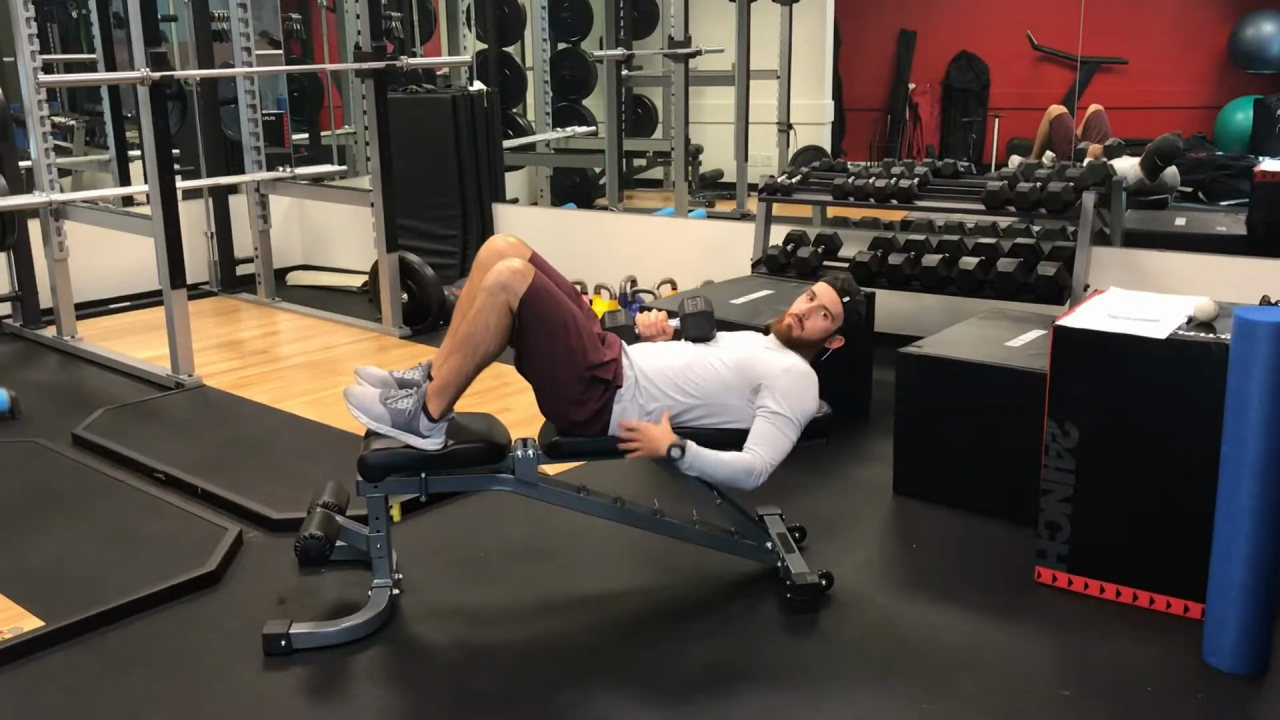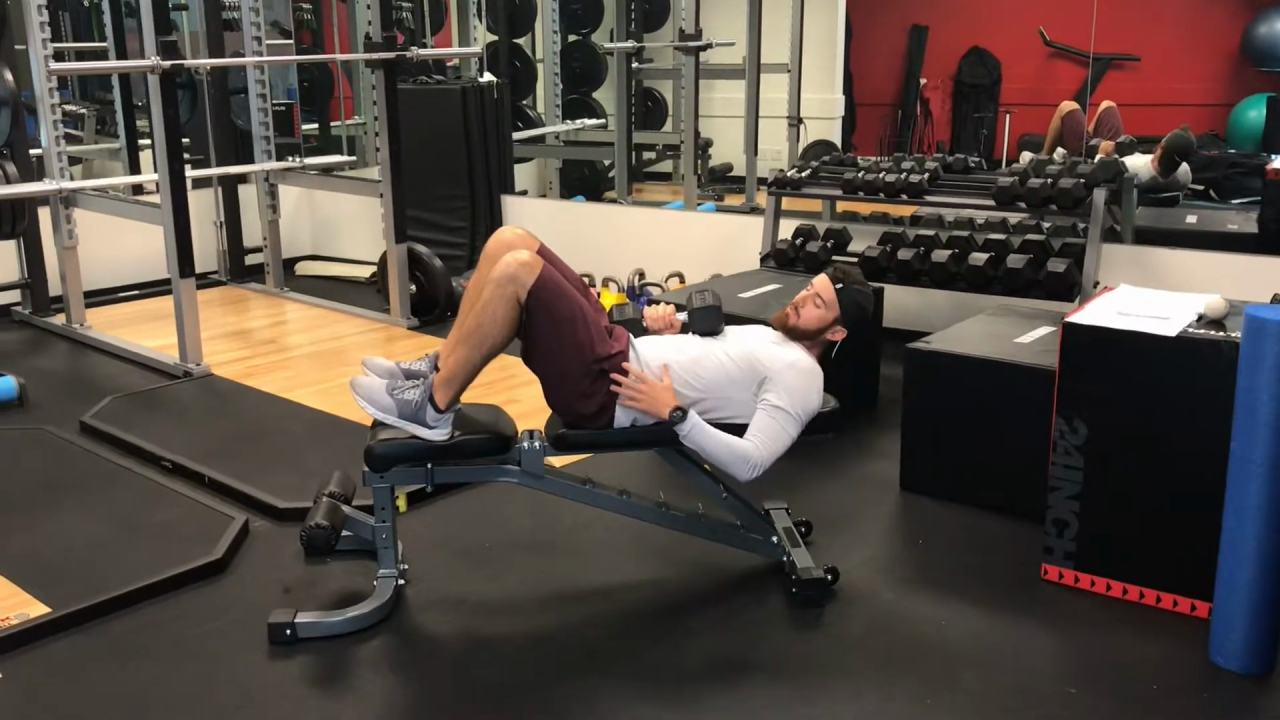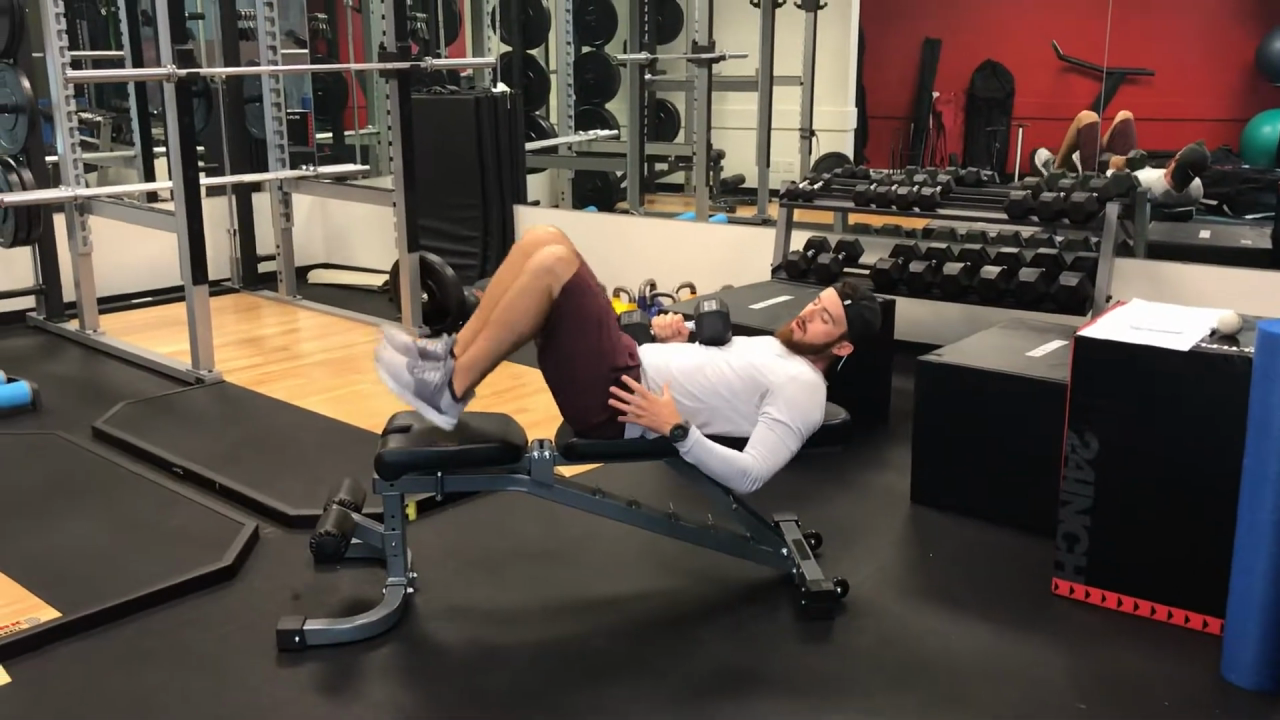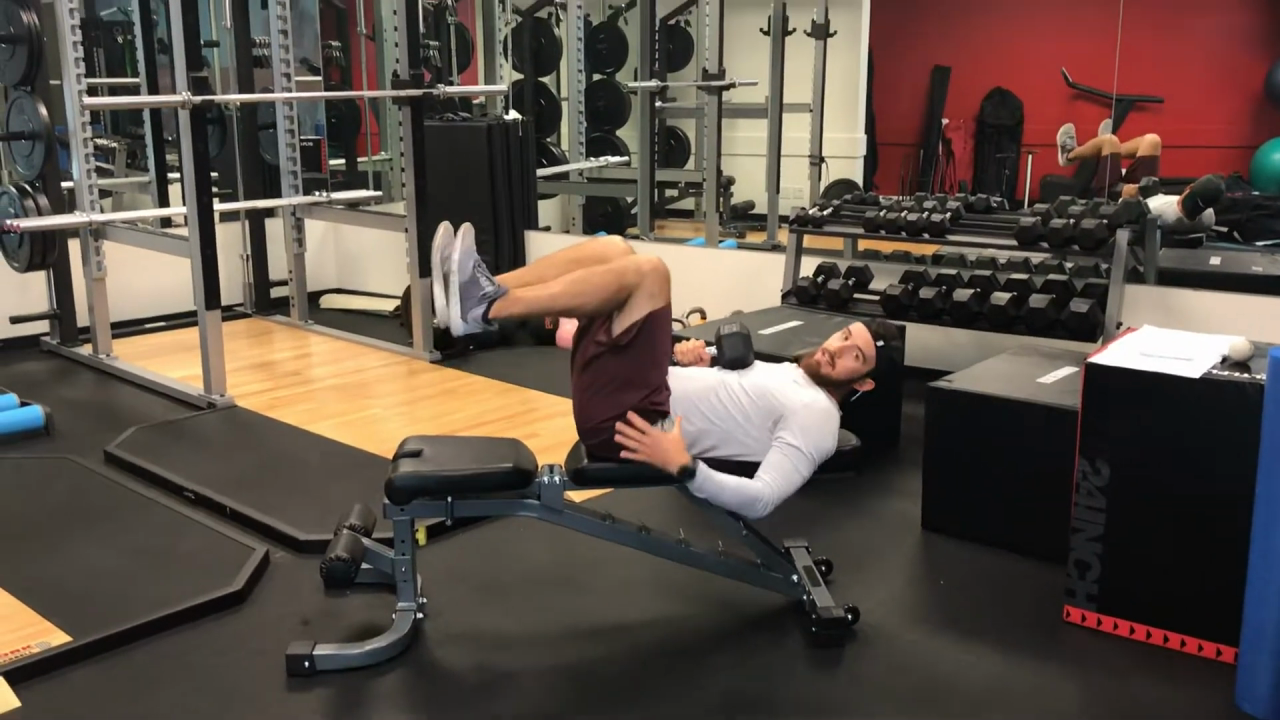
dt=0.7s
person 1, frame 1
left shoulder: (795, 382)
right shoulder: (758, 343)
left elbow: (753, 469)
left wrist: (674, 448)
right wrist: (659, 333)
left hip: (603, 399)
right hip: (614, 363)
left knee: (510, 278)
right knee: (504, 249)
left ankle: (426, 415)
right ankle: (431, 378)
person 1, frame 2
left shoulder: (798, 375)
right shoulder: (766, 338)
left elbow: (749, 462)
left wrist: (674, 412)
right wrist: (667, 329)
left hip: (607, 395)
right hip: (618, 354)
left knee: (517, 271)
right knee: (510, 241)
left ankle: (434, 405)
right ankle: (439, 368)
person 1, frame 3
left shoulder: (801, 390)
right shoulder: (775, 349)
left elbow: (749, 474)
left wrist: (677, 429)
right wrist: (677, 340)
left hip: (614, 404)
right hip: (631, 368)
left knee: (554, 263)
right knee: (544, 240)
left ankle: (447, 390)
right ankle: (450, 357)
person 1, frame 4
left shoulder: (814, 417)
right shoulder: (789, 376)
left elbow: (761, 499)
left wrist: (685, 467)
right wrist: (697, 362)
left hip: (626, 423)
right hip: (643, 403)
left knee: (647, 272)
right knee: (615, 251)
left ankle: (482, 308)
right ankle: (487, 293)
